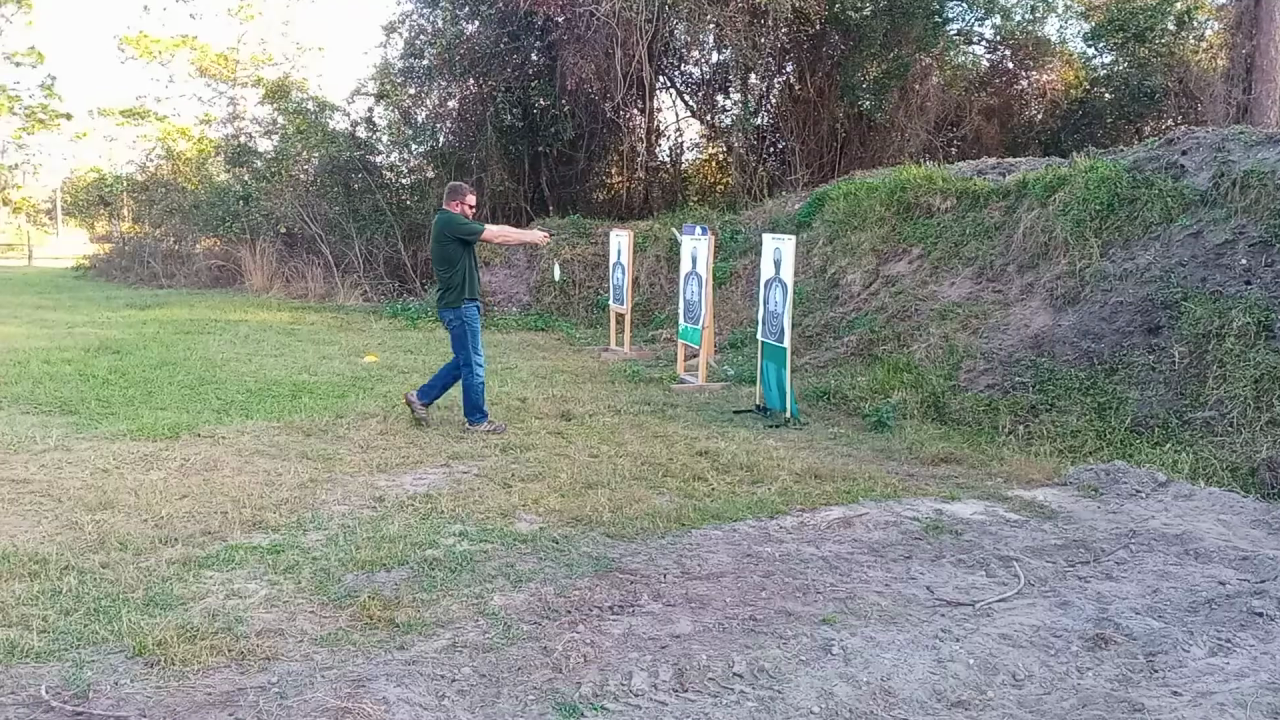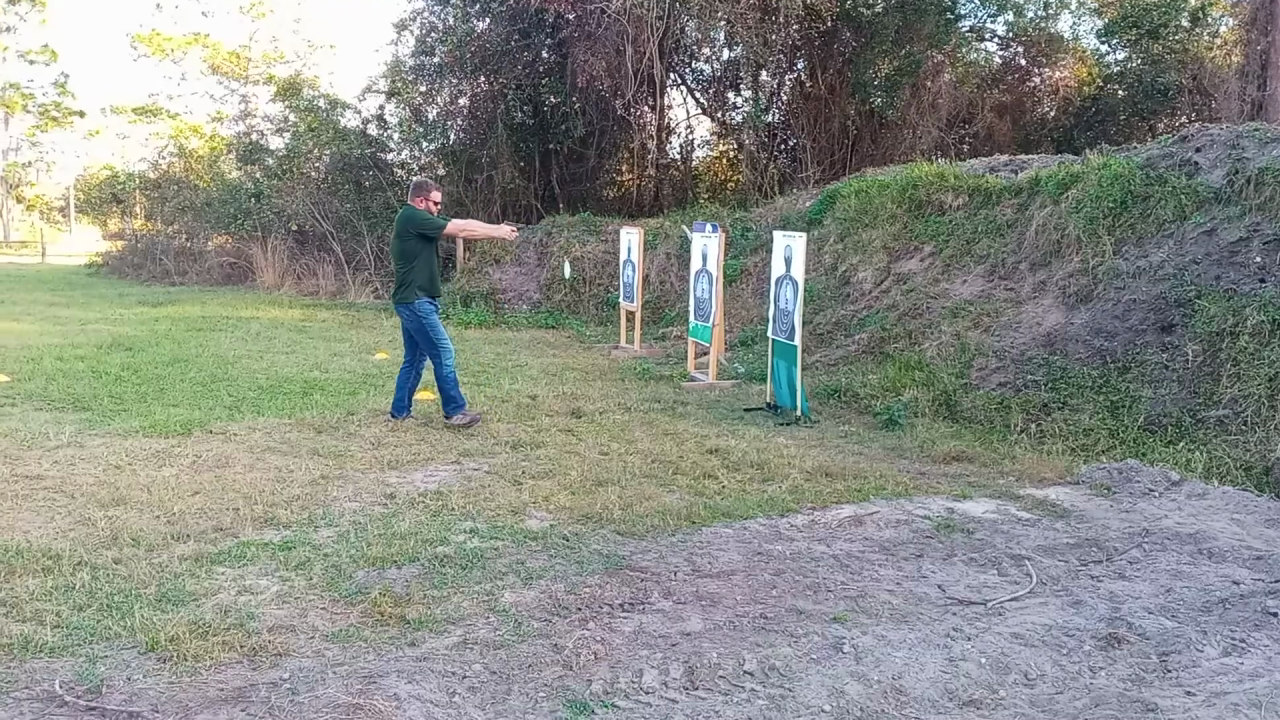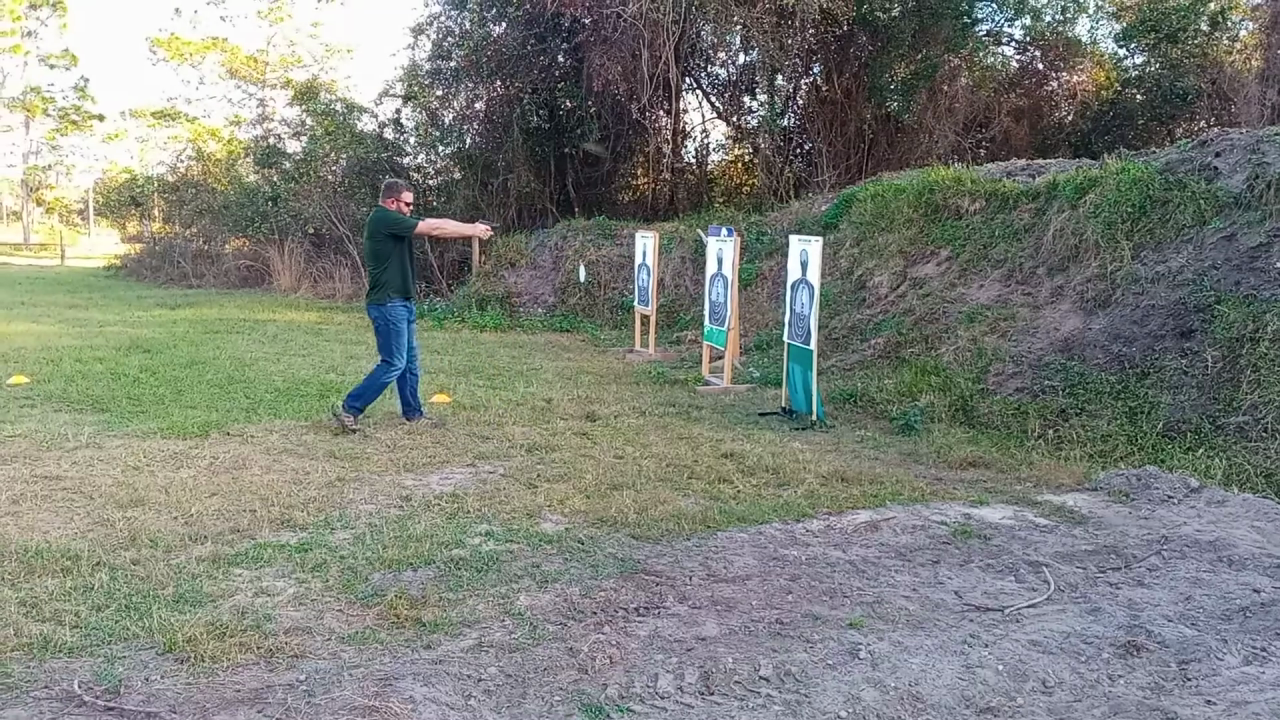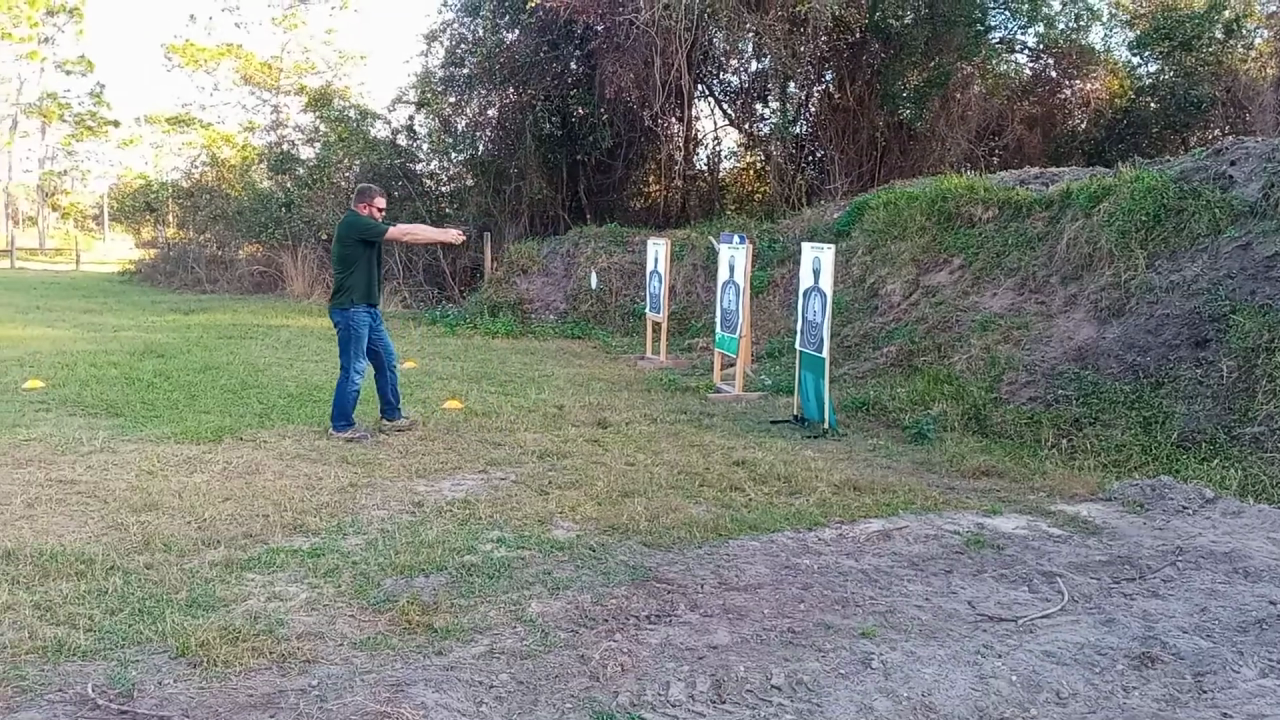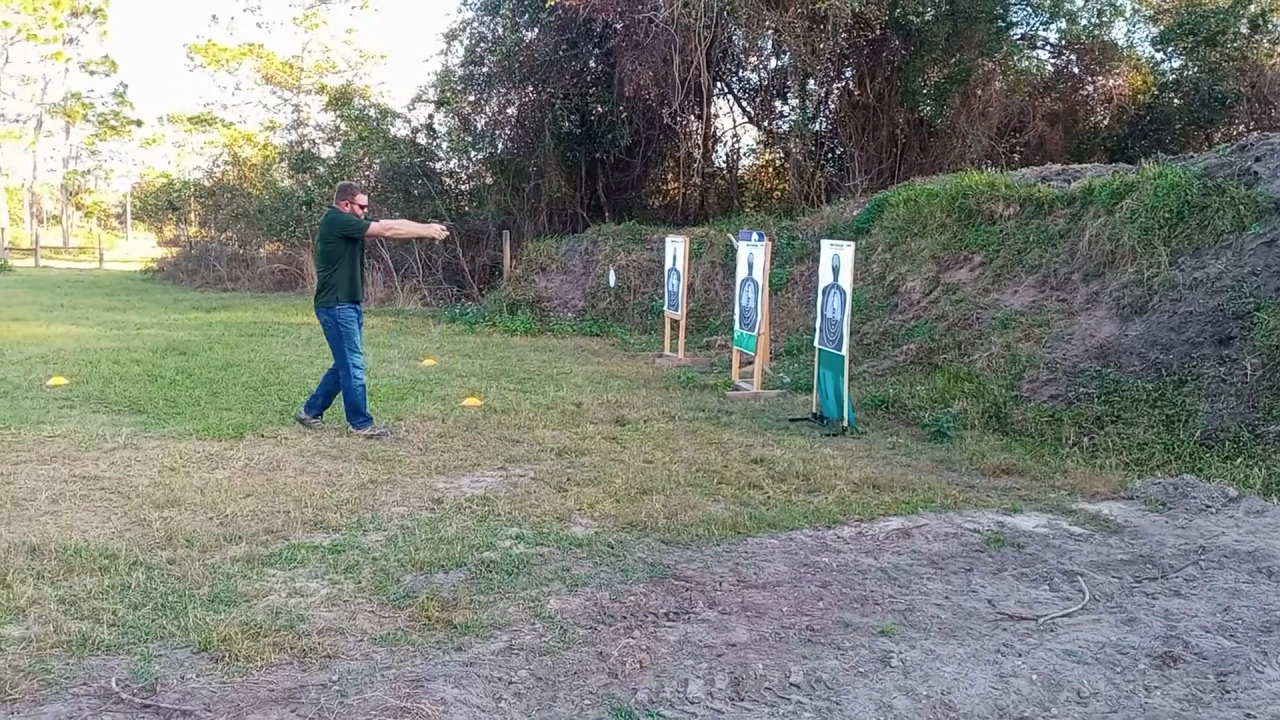
dt=0.3s
person 1, frame 1
left shoulder: (452, 222)
right shoulder: (450, 223)
left elbow: (495, 229)
right elbow: (496, 236)
left wrist: (529, 234)
right wrist: (531, 237)
left hip: (459, 304)
right hip: (459, 305)
left knee: (465, 359)
right knee: (473, 363)
left ankle: (421, 398)
right ankle: (477, 420)
person 1, frame 2
left shoulder: (420, 219)
right shoulder: (412, 218)
left elbow: (462, 223)
right elbow: (460, 231)
left wrist: (497, 228)
right wrist: (498, 233)
left hip: (414, 300)
right hip: (415, 301)
left knee: (414, 358)
right knee: (443, 354)
left ankle: (400, 412)
right ankle: (455, 411)
person 1, frame 3
left shoulder: (393, 220)
right shoulder: (383, 219)
left elbow: (435, 223)
right elbow: (433, 229)
left wrist: (471, 228)
right wrist: (472, 231)
left hip: (399, 303)
right hip: (388, 304)
left knee: (409, 361)
right knee: (393, 363)
left ankle: (413, 413)
right ankle: (349, 409)
person 1, frame 4
left shoulder: (367, 225)
right shoulder: (354, 224)
left elbow: (407, 228)
right elbow: (404, 235)
left wrist: (444, 233)
right wrist: (444, 237)
left hip: (365, 308)
right hip: (351, 310)
left knee: (386, 359)
right knee: (354, 368)
left ankle: (392, 416)
right ankle: (341, 426)
person 1, frame 5
left shoulder: (348, 223)
right shoulder: (336, 222)
left elbow: (390, 224)
right elbow: (387, 230)
left wrist: (426, 228)
right wrist: (427, 231)
left hip: (348, 305)
right hip: (336, 307)
left knee: (347, 363)
right knee: (353, 365)
left ankle: (311, 412)
right ankle: (361, 423)
